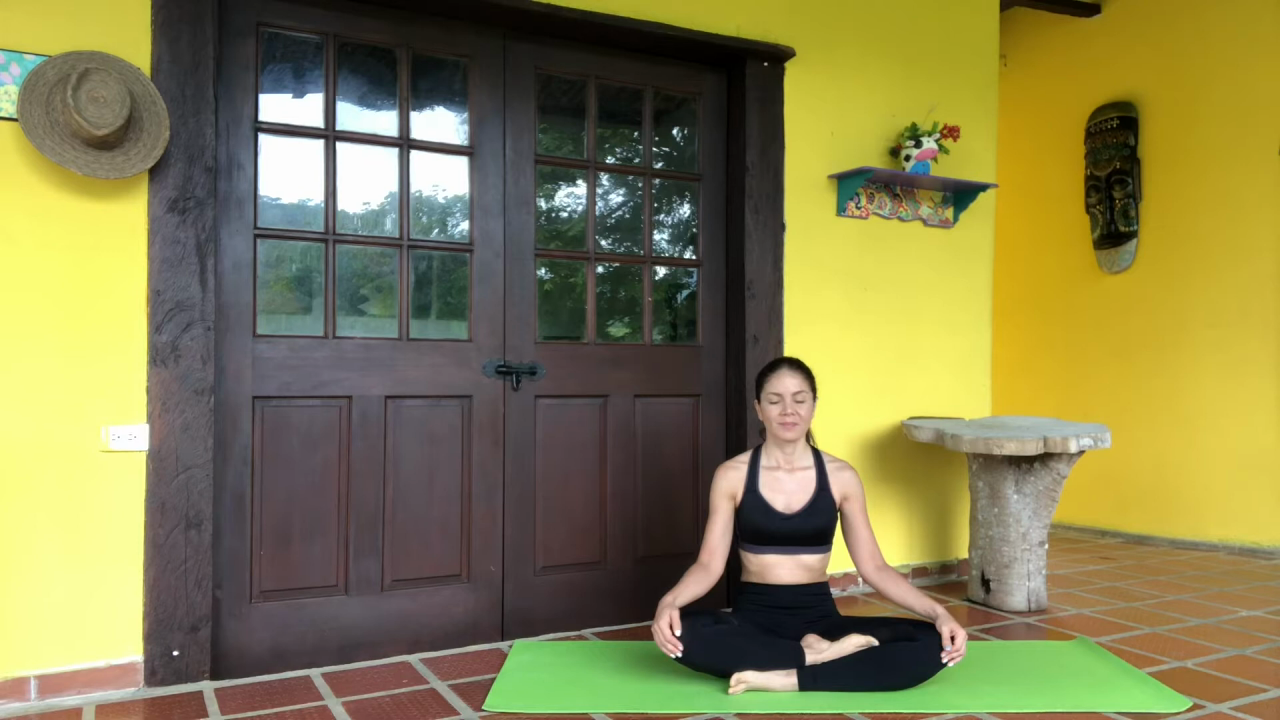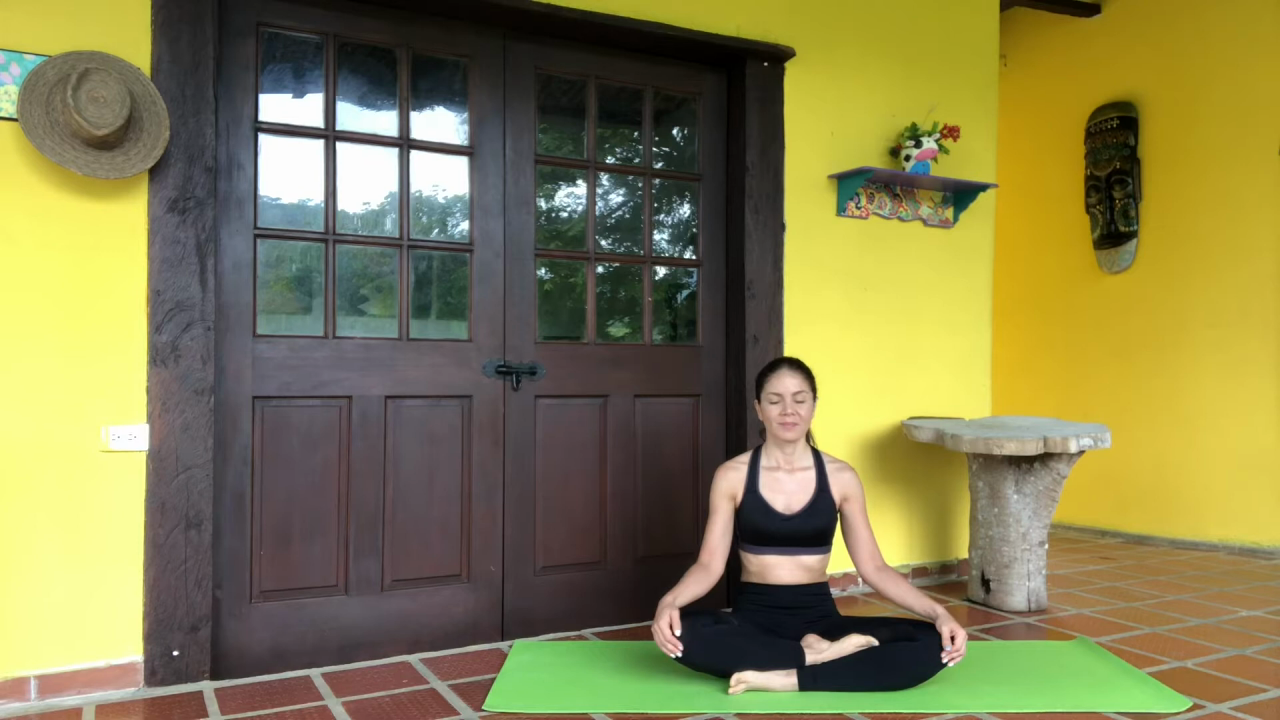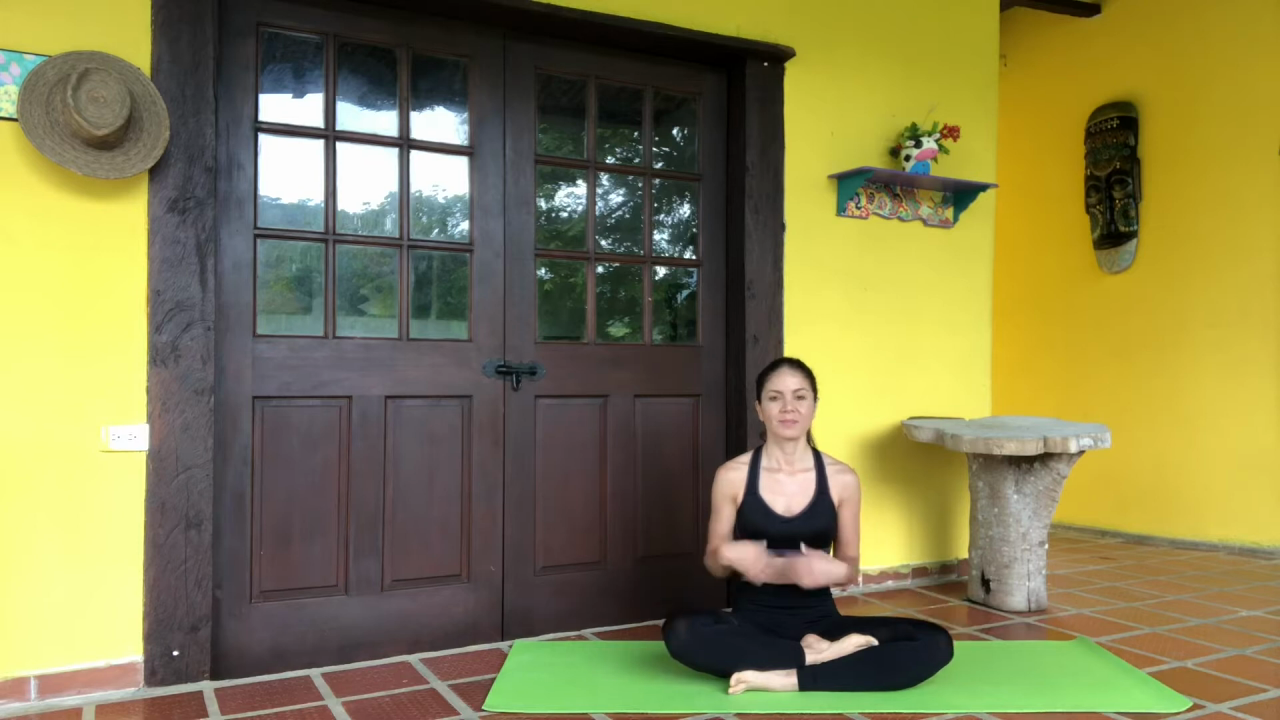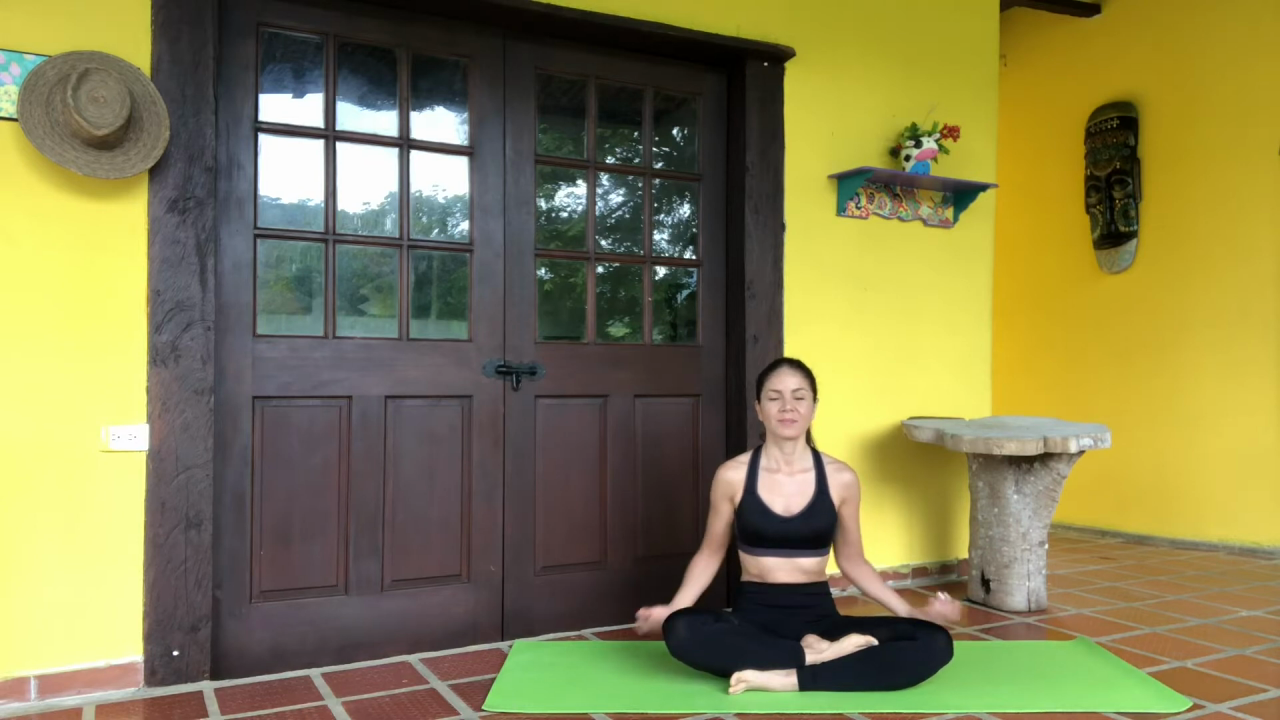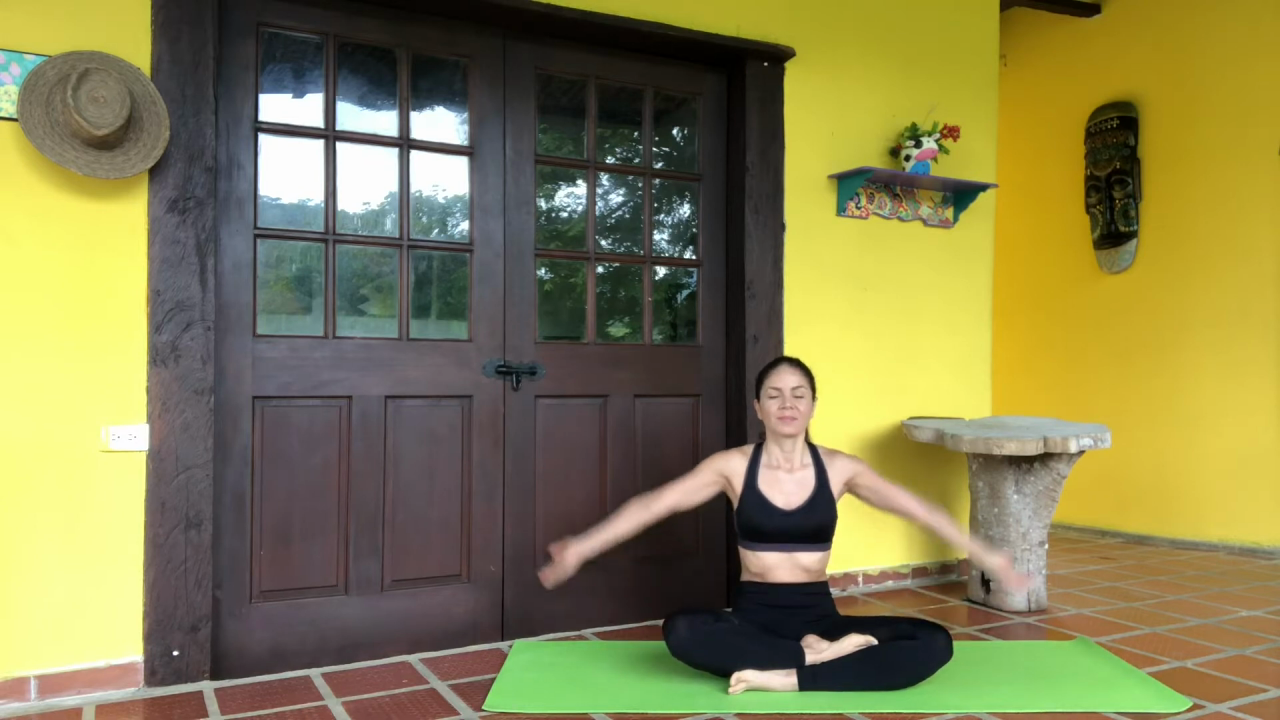
dt=0.5s
person 1, frame 1
left shoulder: (841, 477)
right shoulder: (732, 475)
left elbow: (873, 566)
right elbow: (710, 563)
left wrist: (937, 612)
right wrist: (670, 601)
left hip: (818, 616)
right hip: (754, 617)
left knee: (932, 645)
right knee: (683, 634)
left ankle: (787, 678)
right ankle: (816, 655)
person 1, frame 2
left shoulder: (841, 477)
right shoulder: (732, 475)
left elbow: (873, 567)
right elbow: (710, 564)
left wrist: (937, 612)
right wrist: (670, 601)
left hip: (818, 617)
right hip: (753, 618)
left knee: (931, 646)
right knee: (686, 634)
left ankle: (789, 677)
right ankle: (815, 654)
person 1, frame 3
left shoulder: (842, 479)
right shoulder: (733, 475)
left elbow: (850, 563)
right elbow: (714, 558)
left wrist: (836, 571)
right wrist: (729, 557)
left hip: (817, 617)
right hip: (753, 617)
left knee: (936, 645)
right knee: (681, 632)
left ankle: (788, 677)
right ankle: (816, 655)
person 1, frame 4
left shoulder: (841, 478)
right shoulder: (733, 475)
left elbow: (851, 559)
right elbow: (711, 552)
left wrist: (908, 610)
right wrist: (674, 607)
left hip: (818, 616)
right hip: (752, 617)
left knee: (934, 643)
right knee: (682, 630)
left ankle: (787, 677)
right ankle: (816, 654)
person 1, frame 5
left shoulder: (837, 468)
right shoulder: (734, 466)
left elbow: (917, 508)
right elbow: (654, 504)
left wrist: (986, 557)
right wrist: (584, 547)
left hip: (818, 614)
right hip: (752, 614)
left knee: (934, 644)
right knee: (681, 630)
left ankle: (784, 674)
right ankle: (816, 654)
